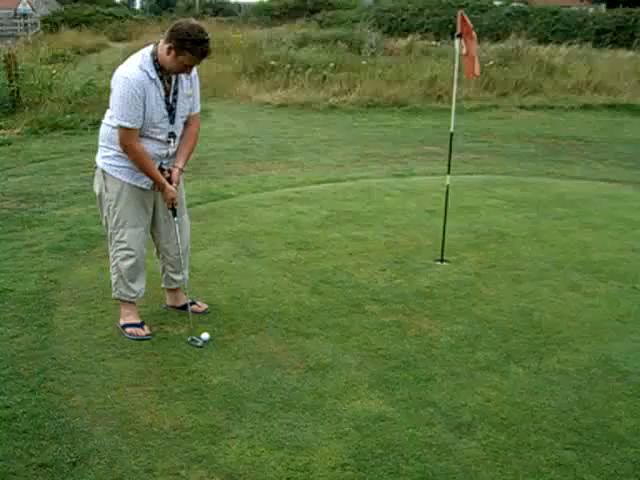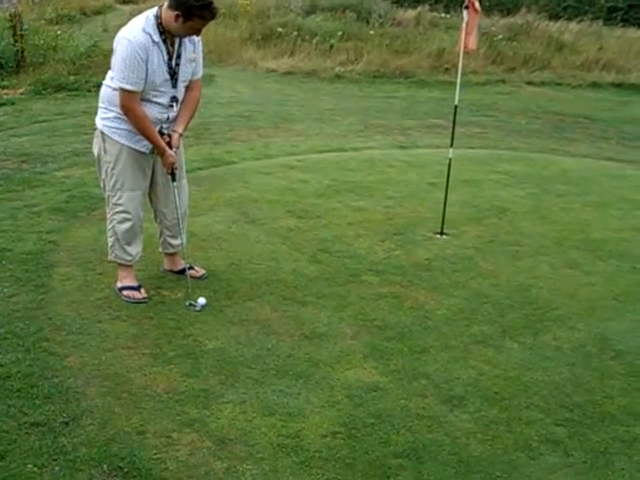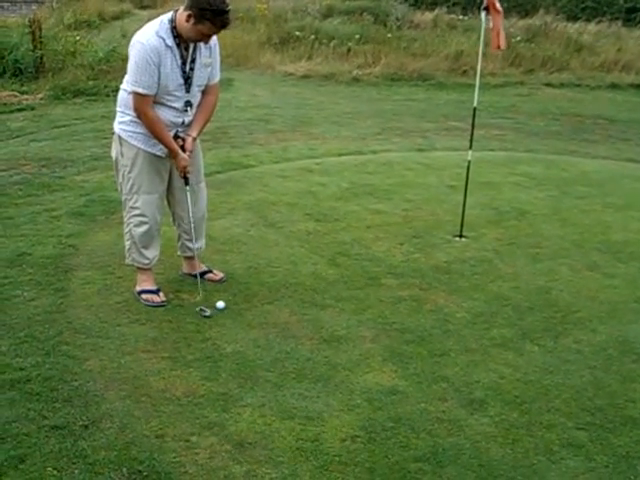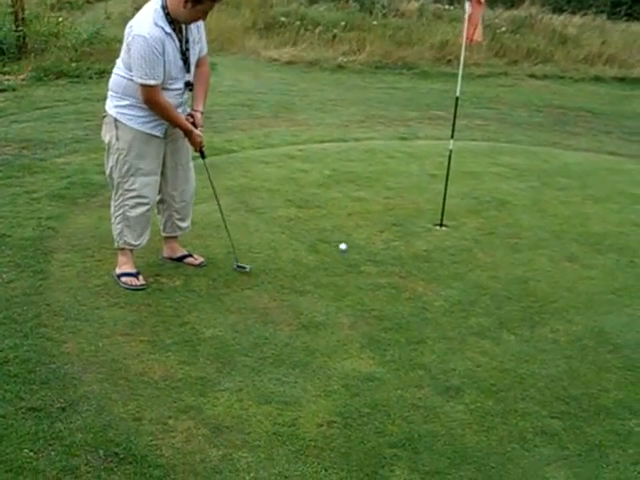
dt=1s
person 1, frame 1
left shoulder: (187, 72)
right shoulder: (132, 77)
left elbow: (192, 123)
right elbow: (128, 143)
left wrist: (177, 168)
right wrist: (161, 184)
left hip: (165, 168)
right hip: (125, 170)
left knee: (175, 235)
right knee: (129, 242)
left ankle: (174, 294)
right ankle: (128, 310)
person 1, frame 2
left shoulder: (190, 36)
right shoulder: (134, 40)
left elbow: (193, 88)
right elbow: (129, 105)
left wrist: (177, 131)
right wrist: (161, 148)
left hip: (166, 131)
right hip: (125, 132)
left knee: (174, 198)
right knee: (127, 205)
left ankle: (172, 258)
right ankle: (125, 272)
person 1, frame 3
left shoulder: (208, 41)
right shoulder: (148, 43)
left elbow: (210, 93)
right elbow: (143, 108)
left wrist: (192, 136)
right wrist: (173, 151)
left hip: (184, 134)
right hip: (142, 136)
left knee: (193, 202)
right knee: (144, 208)
left ankle: (191, 262)
right ankle: (144, 276)
person 1, frame 4
right shoulder: (147, 33)
left elbow: (201, 64)
right elbow: (151, 97)
left wrist: (197, 110)
right wrist: (188, 130)
left hip: (172, 116)
right hip: (134, 119)
left knee: (179, 185)
right knee: (135, 191)
left ankle: (171, 244)
right ankle: (125, 258)
